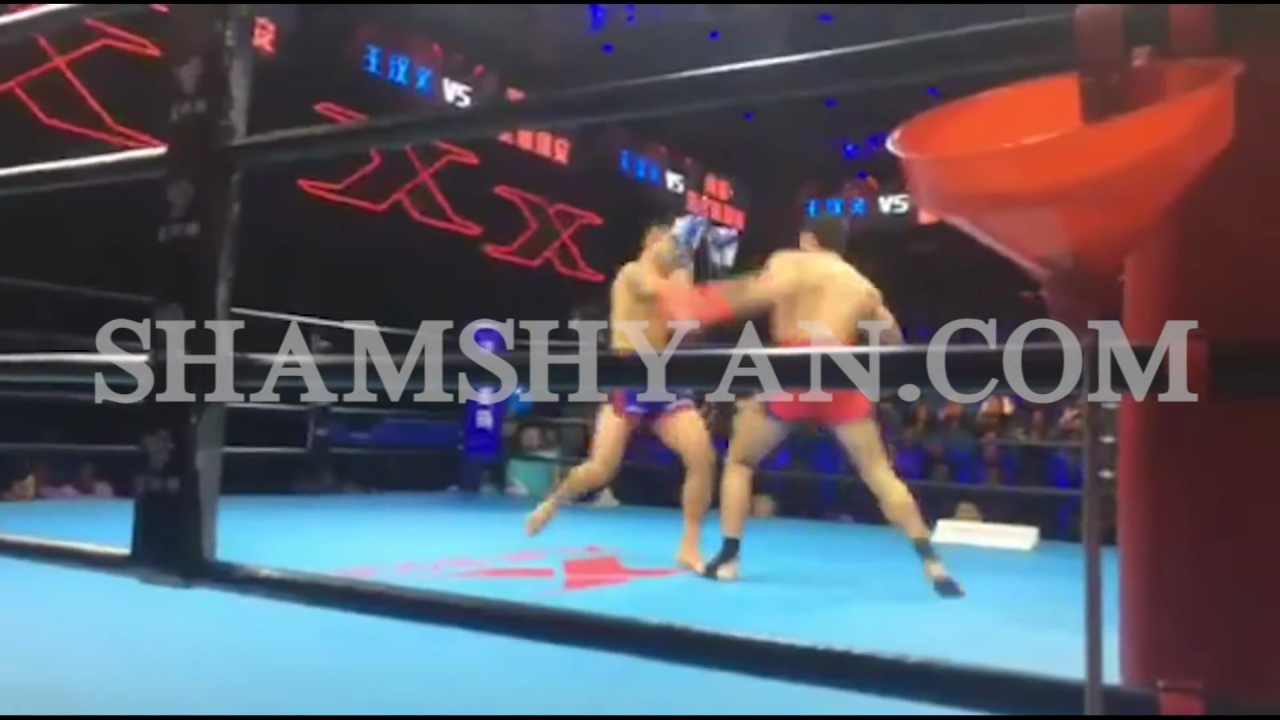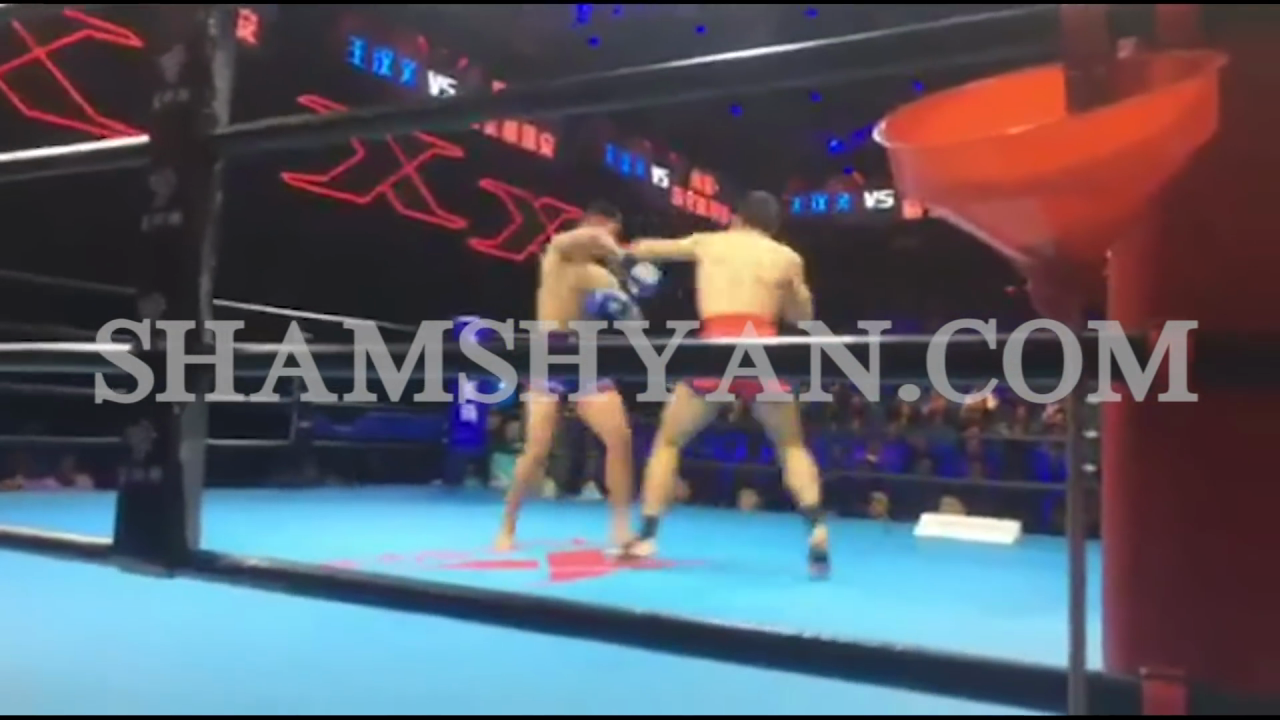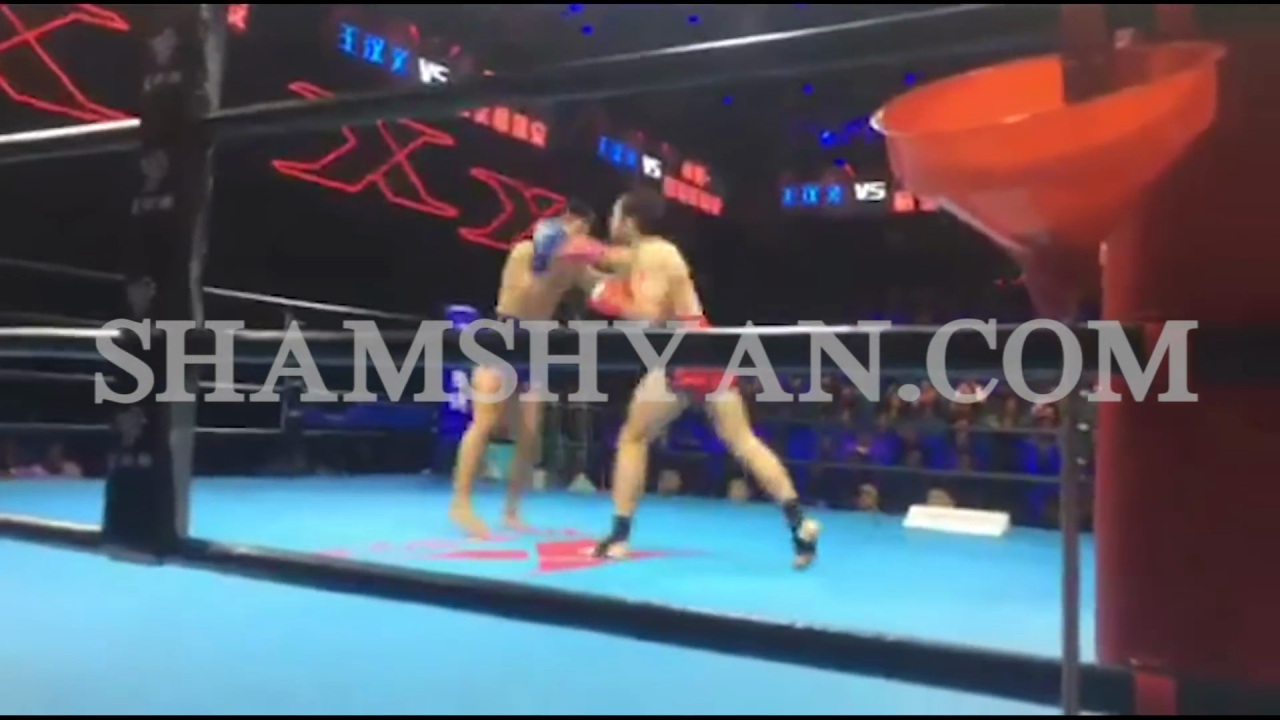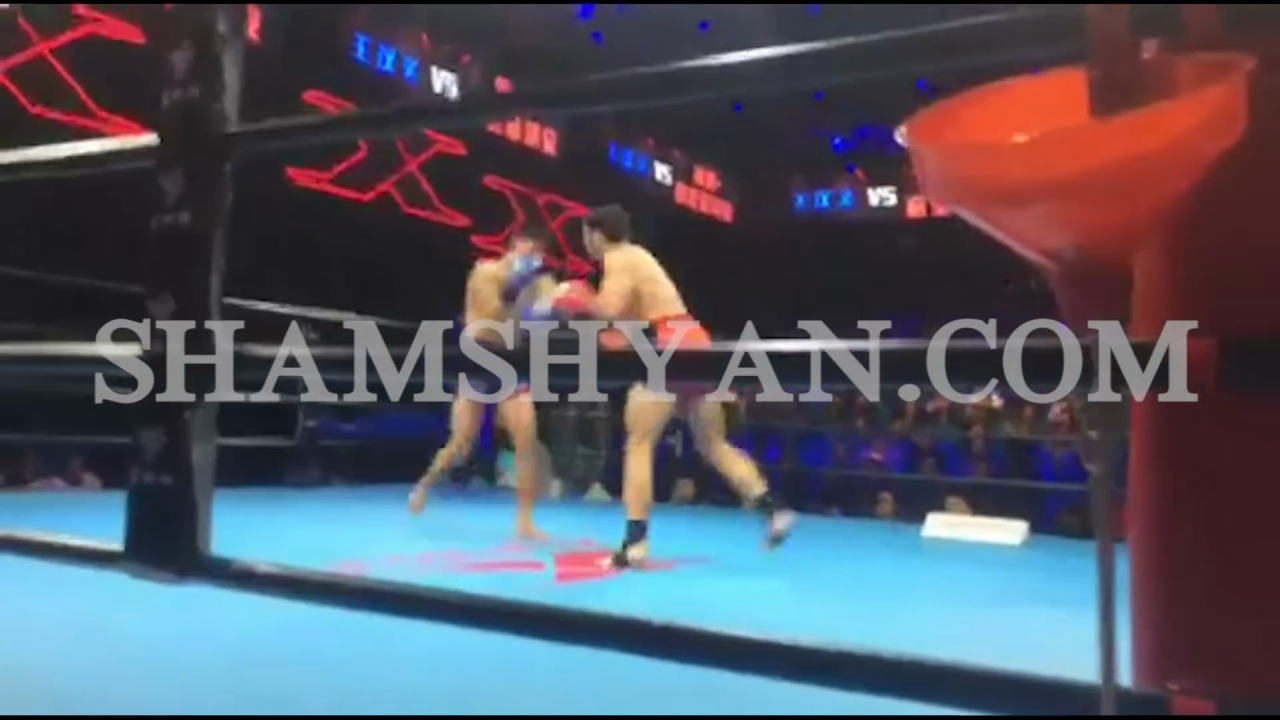
dt=0.2s
person 1, frame 1
left shoulder: (792, 263)
right shoulder: (862, 284)
left elbow: (763, 292)
right elbow: (892, 339)
left wrist: (703, 305)
left knee: (738, 461)
right knee: (879, 475)
left ankle: (728, 557)
right ankle: (932, 563)
person 1, frame 2
left shoulder: (708, 242)
right shoulder: (787, 259)
left elbow: (652, 248)
right elbow: (803, 317)
left wrist: (629, 250)
left knee: (666, 444)
right knee: (792, 449)
left ankle: (645, 535)
right ankle: (816, 530)
person 1, frame 3
left shoulder: (651, 256)
right shoulder: (650, 250)
left elbow: (649, 317)
left wrist: (611, 302)
left knee: (632, 440)
right knee: (744, 444)
left ankle: (619, 536)
right ankle: (800, 524)
person 1, frame 4
left shoulder: (617, 261)
right shoulder: (631, 258)
left elbow: (612, 312)
left wrist: (577, 301)
right wrist: (621, 338)
left hip: (673, 347)
right hip: (693, 346)
left knee: (638, 446)
right knee: (714, 446)
left ankle: (635, 541)
right ankle: (772, 510)
person 2, frame 1
left shoulder: (675, 276)
right shoulder: (633, 273)
right elbow: (668, 293)
right wrist: (682, 256)
left knee: (702, 460)
right knee: (603, 468)
left ankle: (691, 548)
right ankle: (553, 503)
person 2, frame 2
left shoulder: (604, 275)
right shoulder: (555, 254)
left elbow: (631, 319)
right elbow: (570, 241)
left wrist: (627, 302)
right wrist: (606, 243)
left knee: (620, 439)
right knee: (537, 451)
left ankle: (622, 524)
right ankle: (508, 528)
person 2, frame 3
left shoulder: (572, 264)
right shoulder: (526, 251)
right elbow: (523, 289)
right wrist: (540, 261)
left knee: (529, 437)
right knee: (486, 422)
left ankle: (511, 512)
right ankle: (461, 504)
person 2, frame 4
left shoulder: (536, 284)
right shoulder: (485, 272)
right elbow: (490, 311)
right wrist: (513, 287)
left knee: (529, 444)
right knee: (462, 446)
left ankle: (526, 522)
right ankle: (426, 485)
